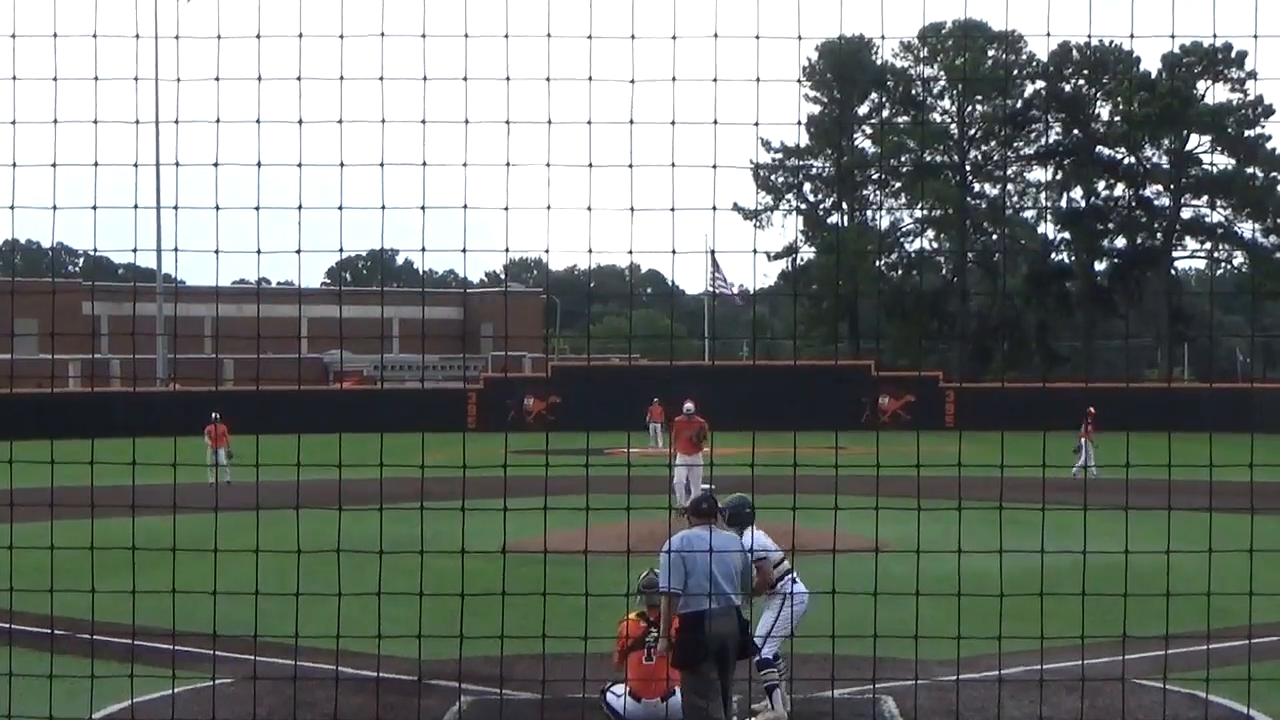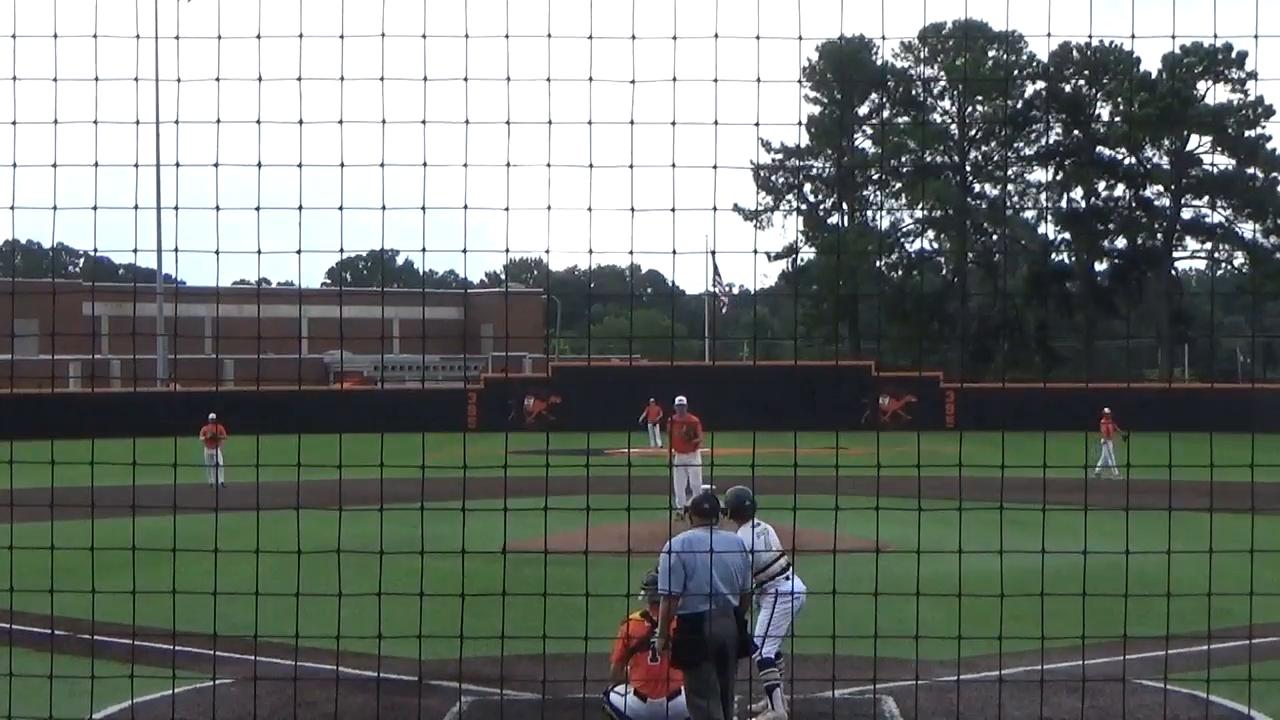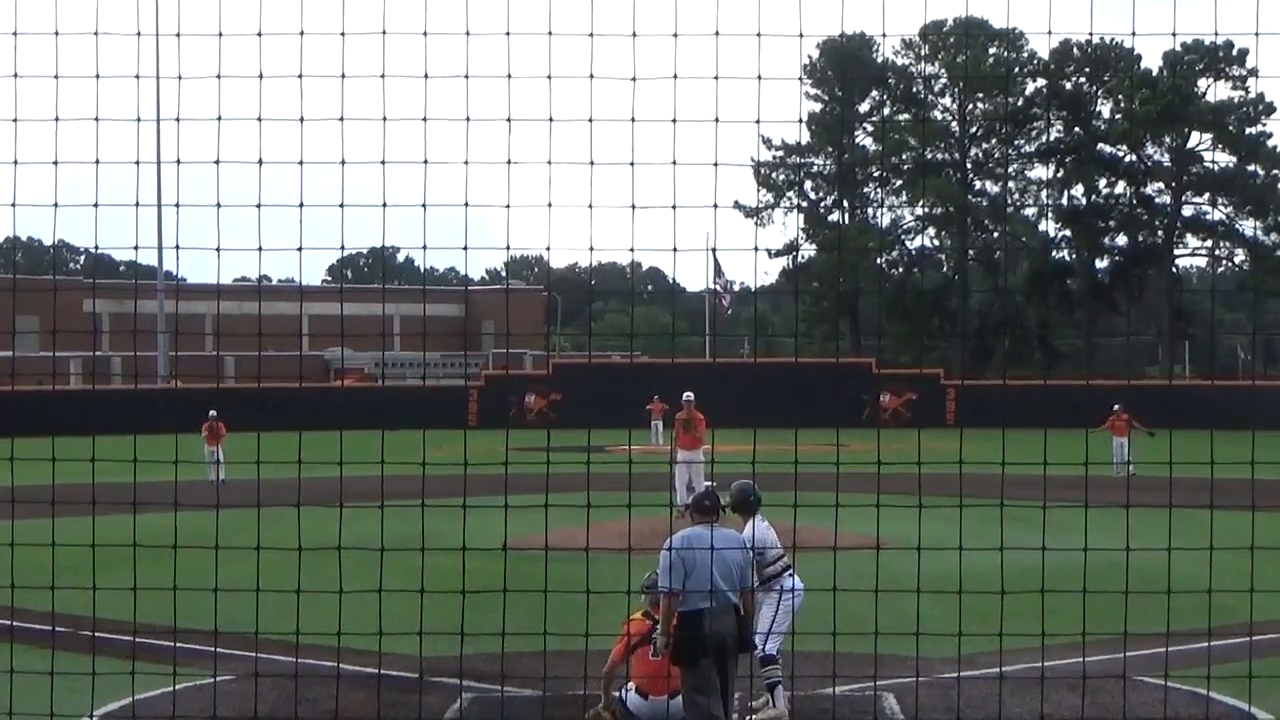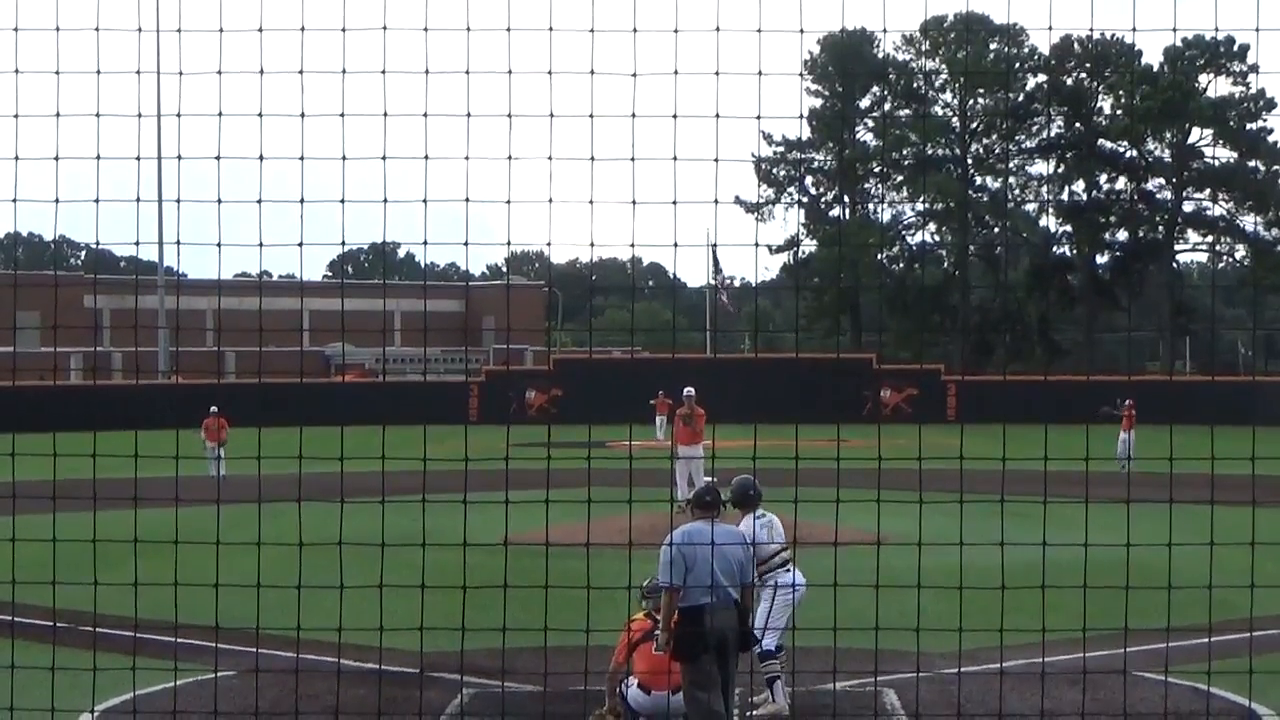
dt=0.7s
person 1, frame 1
left shoulder: (749, 541)
right shoulder: (754, 536)
left elbow: (766, 579)
left hip: (786, 597)
right hip: (794, 594)
left knee: (761, 651)
right knee: (768, 646)
right ankle: (780, 699)
person 1, frame 2
left shoulder: (740, 540)
right shoulder: (764, 527)
right wrist: (756, 592)
left hip: (779, 594)
right hip: (793, 588)
left knee: (762, 651)
right knee: (771, 646)
right ankle: (776, 698)
person 1, frame 3
left shoulder: (752, 532)
right shoulder: (759, 525)
left elbow: (756, 573)
left hip: (780, 591)
right hip: (778, 588)
left knee: (764, 648)
right knee: (766, 642)
right ankle: (776, 695)
person 1, frame 4
left shoulder: (744, 529)
right shoulder: (770, 518)
left hip: (778, 586)
right hip: (793, 580)
left knee: (762, 643)
right knee: (772, 638)
left ankle: (778, 703)
right ankle: (778, 691)
person 2, frame 1
left shoulder: (678, 543)
right shoulder: (735, 542)
left elbow: (671, 595)
right elbow: (750, 586)
left wrist: (664, 635)
left hip: (696, 626)
right hip: (731, 623)
left knee: (702, 697)
right knee: (722, 693)
person 2, frame 2
left shoulder: (678, 545)
right shoulder: (737, 543)
left elbow: (670, 597)
right elbow: (746, 593)
left wrist: (662, 635)
left hip: (695, 627)
right hip: (730, 625)
left knee: (703, 697)
right knee: (725, 692)
person 2, frame 3
left shoulder: (678, 542)
right shoulder: (738, 541)
left elbow: (670, 594)
right elbow: (748, 591)
left wrist: (664, 633)
right wrist: (747, 628)
left hip: (695, 624)
right hip: (730, 622)
left knee: (701, 694)
right knee: (724, 690)
person 2, frame 4
left shoulder: (679, 537)
right shoulder: (738, 536)
left elbow: (671, 590)
right elbow: (747, 587)
left wrist: (665, 629)
right wrist: (744, 623)
left hip: (696, 620)
right hip: (731, 618)
left knee: (702, 690)
right knee: (725, 688)
